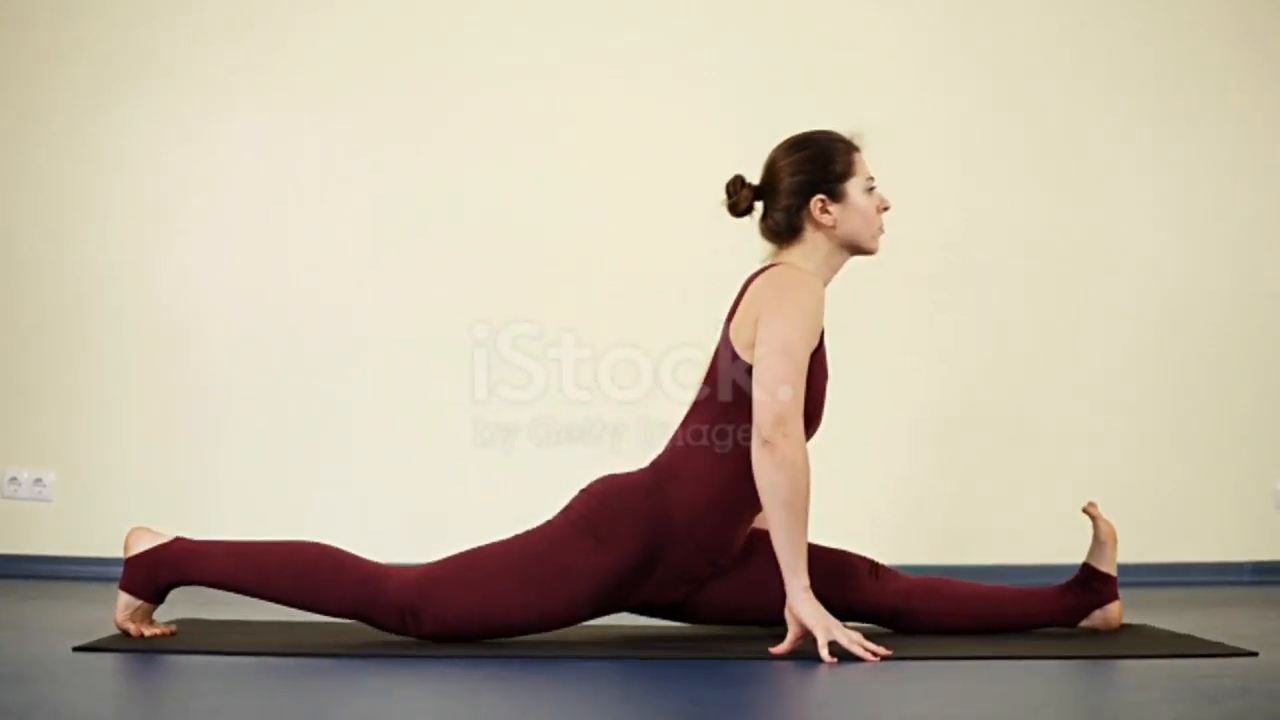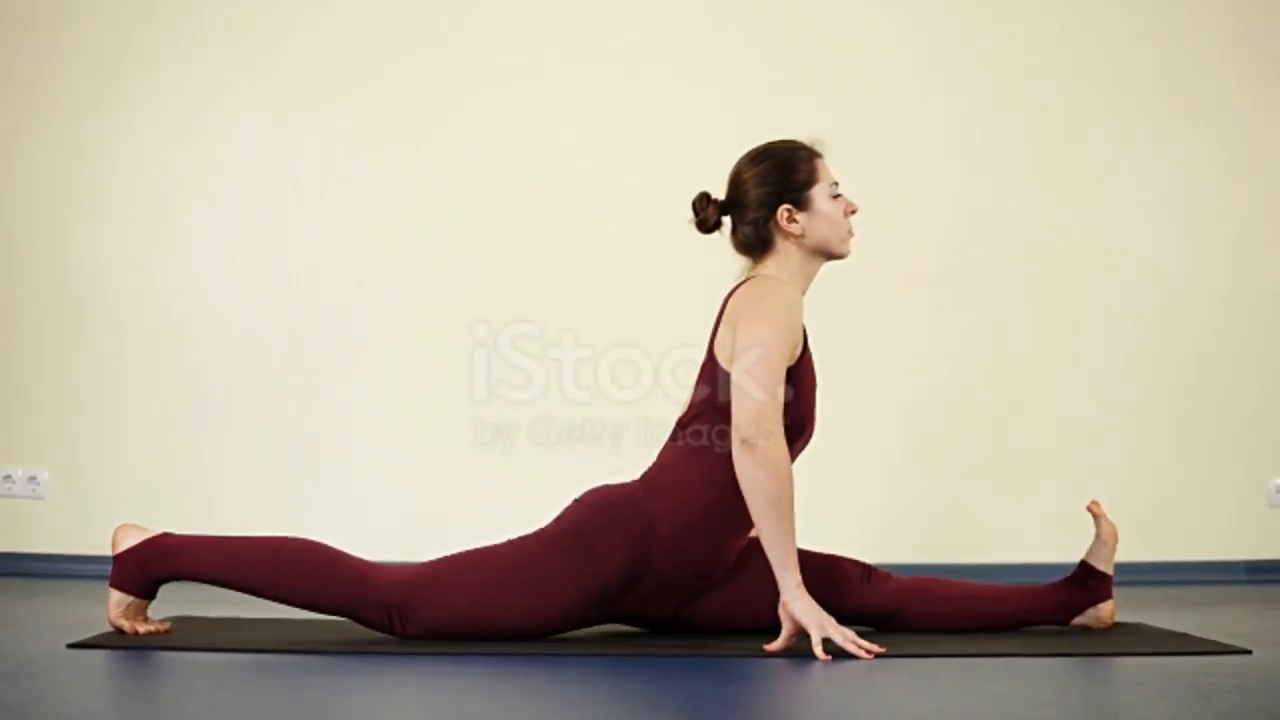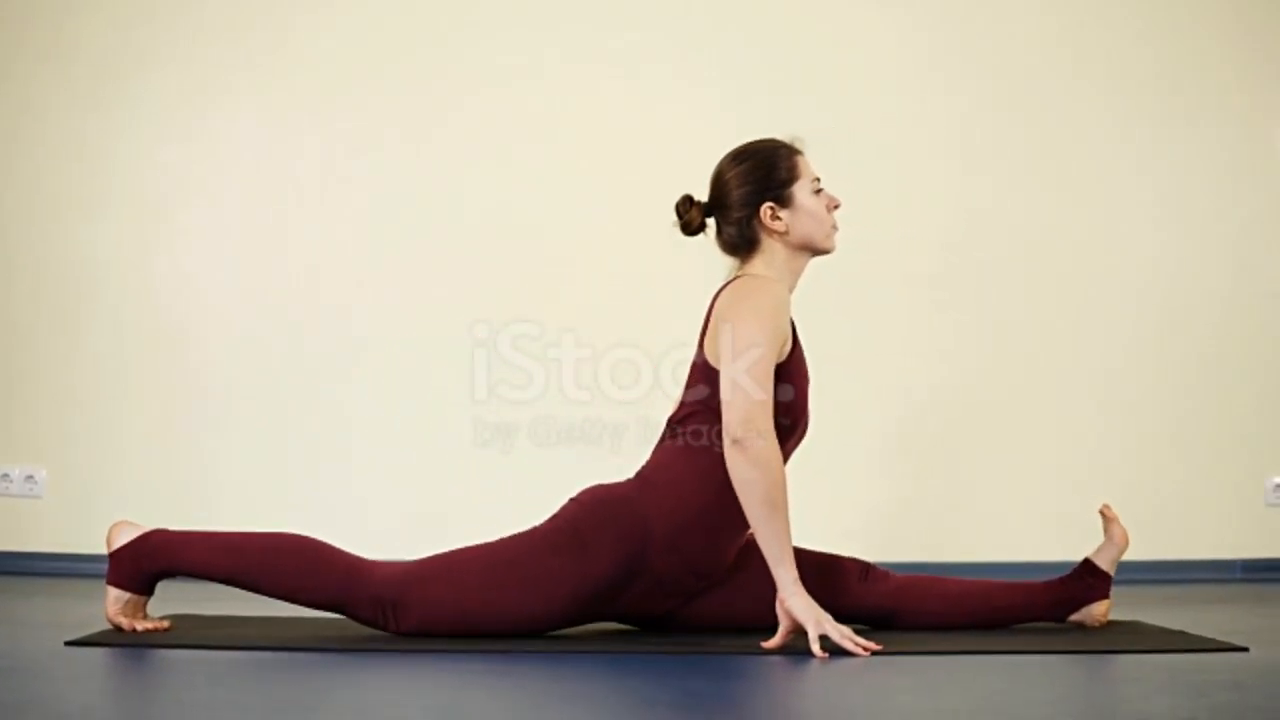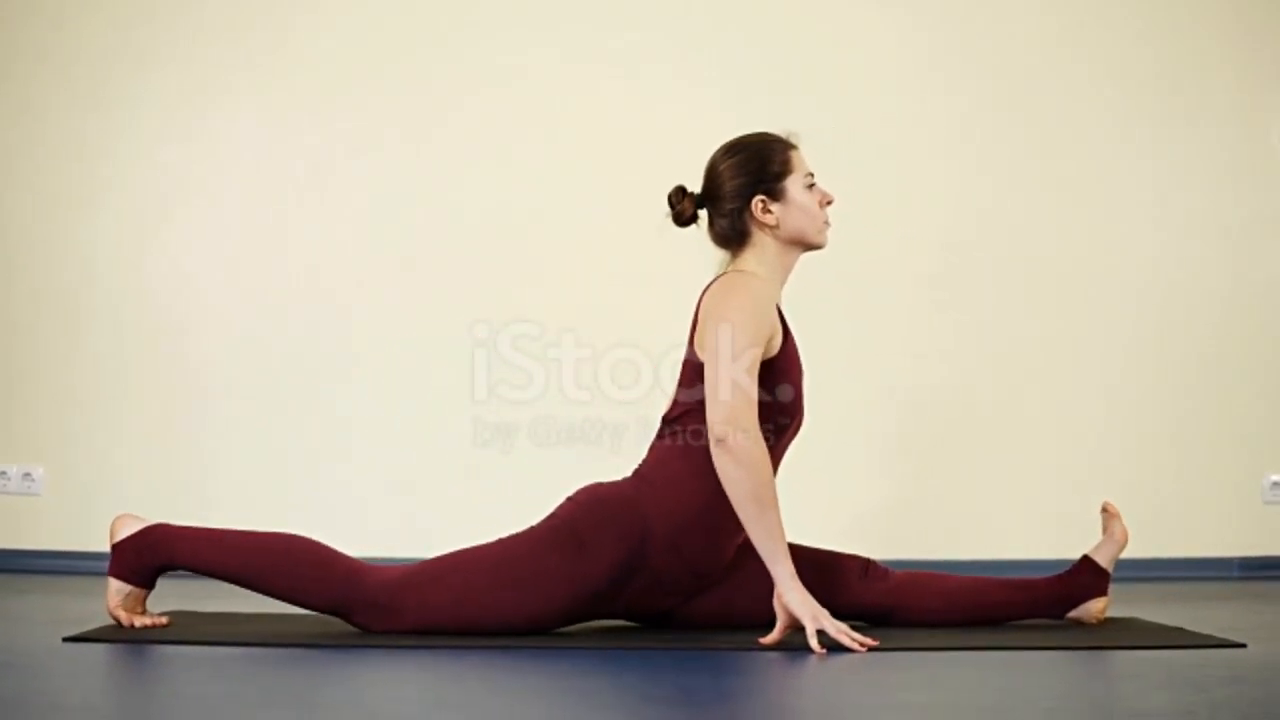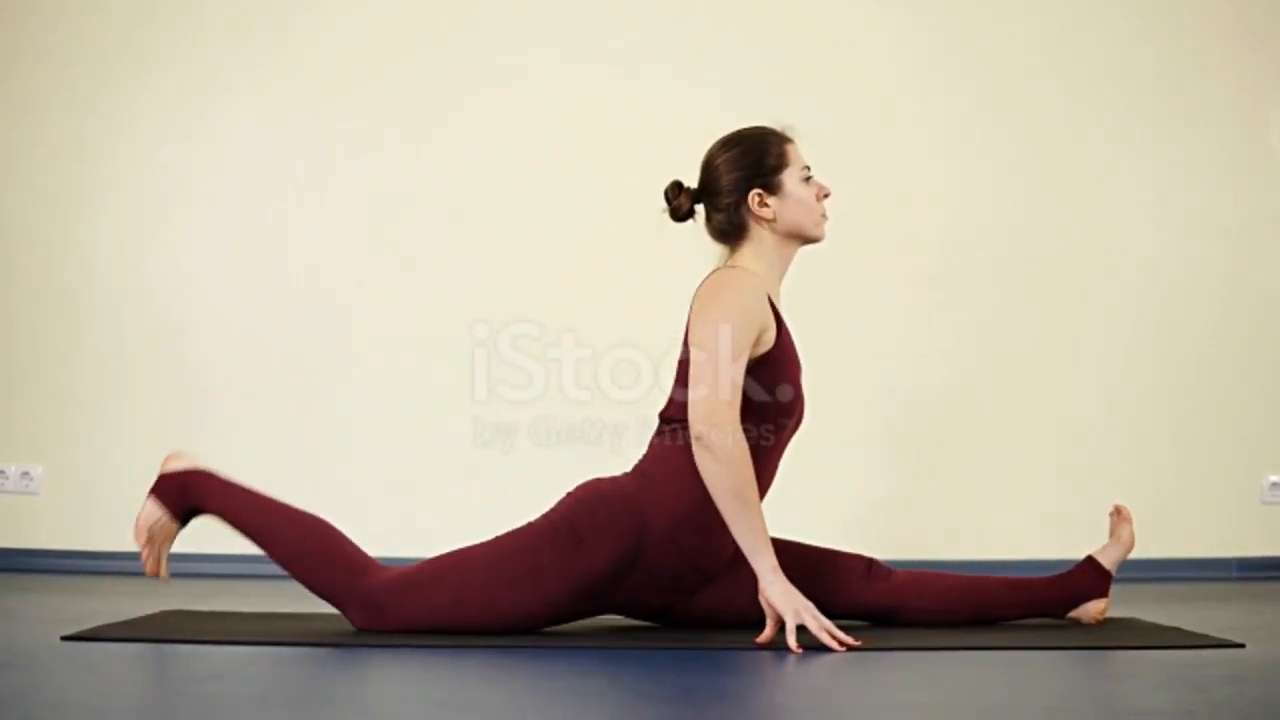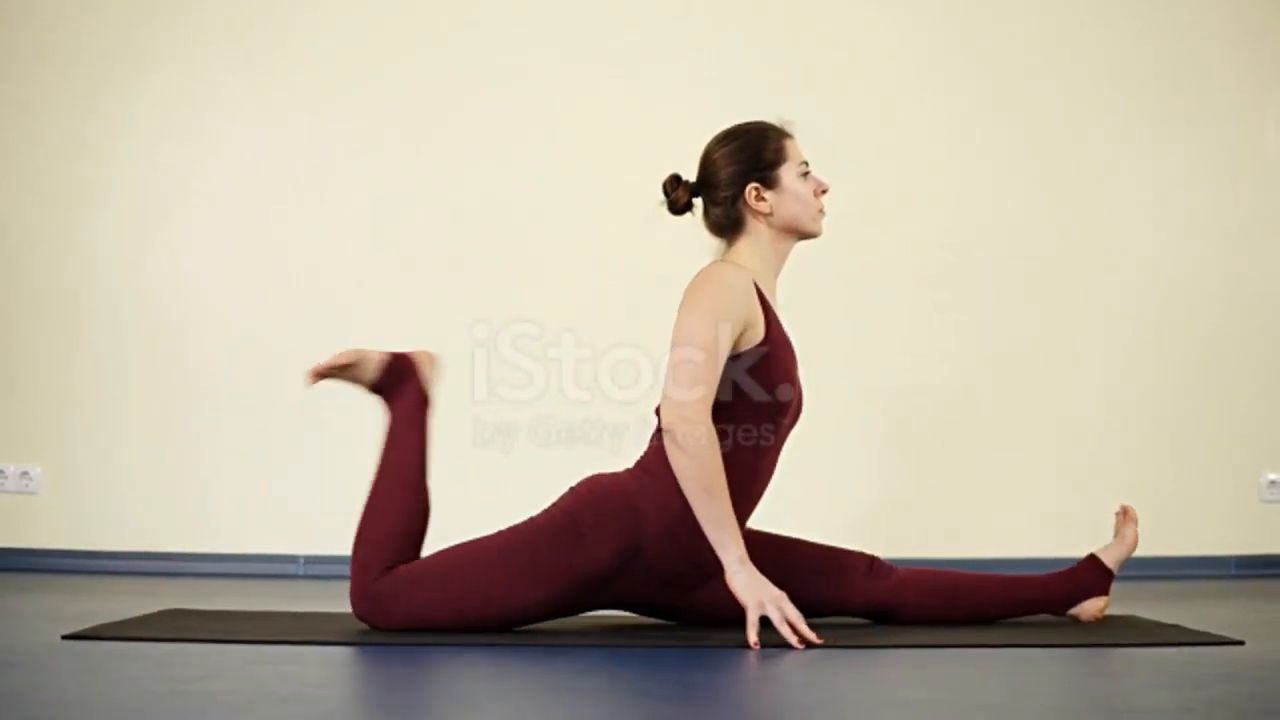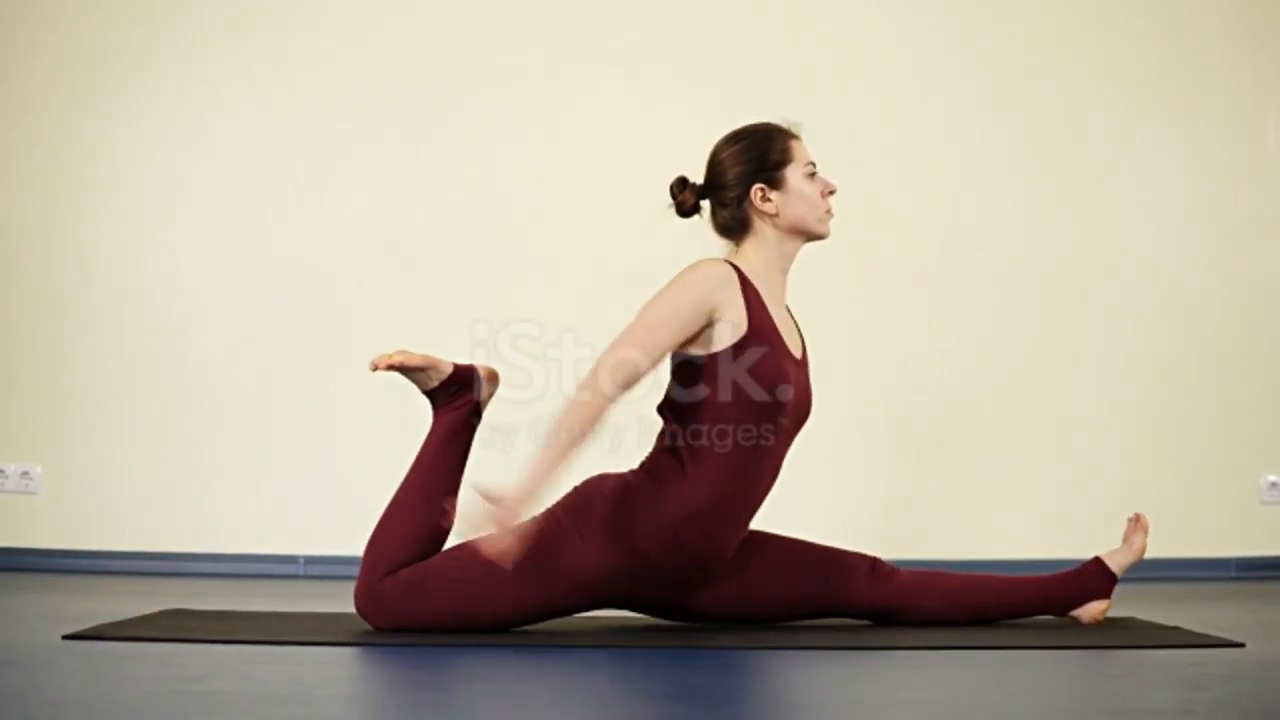
dt=0.3s
person 1, frame 1
left shoulder: (782, 287)
right shoulder: (793, 289)
right elbow: (775, 439)
left wrist: (779, 575)
right wrist: (800, 595)
left hip: (689, 553)
right hip: (628, 538)
left knee: (885, 596)
right knee: (401, 600)
person 1, frame 2
left shoulder: (764, 305)
right shoulder: (770, 298)
right elbow: (755, 439)
left wrist: (782, 579)
right wrist: (794, 590)
left hip: (679, 571)
right hip: (623, 550)
left knee: (875, 596)
right knee: (390, 601)
person 1, frame 3
left shoulder: (751, 307)
right shoulder: (758, 299)
right elbow: (745, 436)
left wrist: (778, 572)
right wrist: (790, 584)
left hip: (676, 570)
right hip: (618, 546)
left knee: (871, 593)
right knee: (381, 596)
person 1, frame 4
left shoulder: (750, 302)
right shoulder: (745, 293)
right elbow: (731, 432)
left wrist: (781, 574)
right wrist: (785, 578)
left hip: (676, 571)
right hip: (617, 546)
left knee: (868, 591)
right knee: (378, 599)
person 1, frame 5
left shoulder: (752, 300)
right shoulder: (737, 289)
right elbow: (712, 429)
left wrist: (762, 571)
right wrist: (771, 575)
left hip: (679, 565)
right hip: (616, 538)
left knee: (869, 588)
right knee: (378, 598)
person 1, frame 6
left shoulder: (759, 301)
right shoulder: (724, 286)
right elbow: (686, 422)
left wrist: (739, 562)
right wrist: (739, 570)
left hip: (671, 562)
right hip: (613, 536)
left knee: (871, 586)
right knee: (382, 595)
person 1, frame 7
left shoulder: (784, 319)
right shoulder: (712, 285)
right elbow: (603, 381)
right wrist: (529, 488)
left hip: (699, 562)
right hip: (614, 536)
left knee: (879, 589)
right knee: (384, 599)
